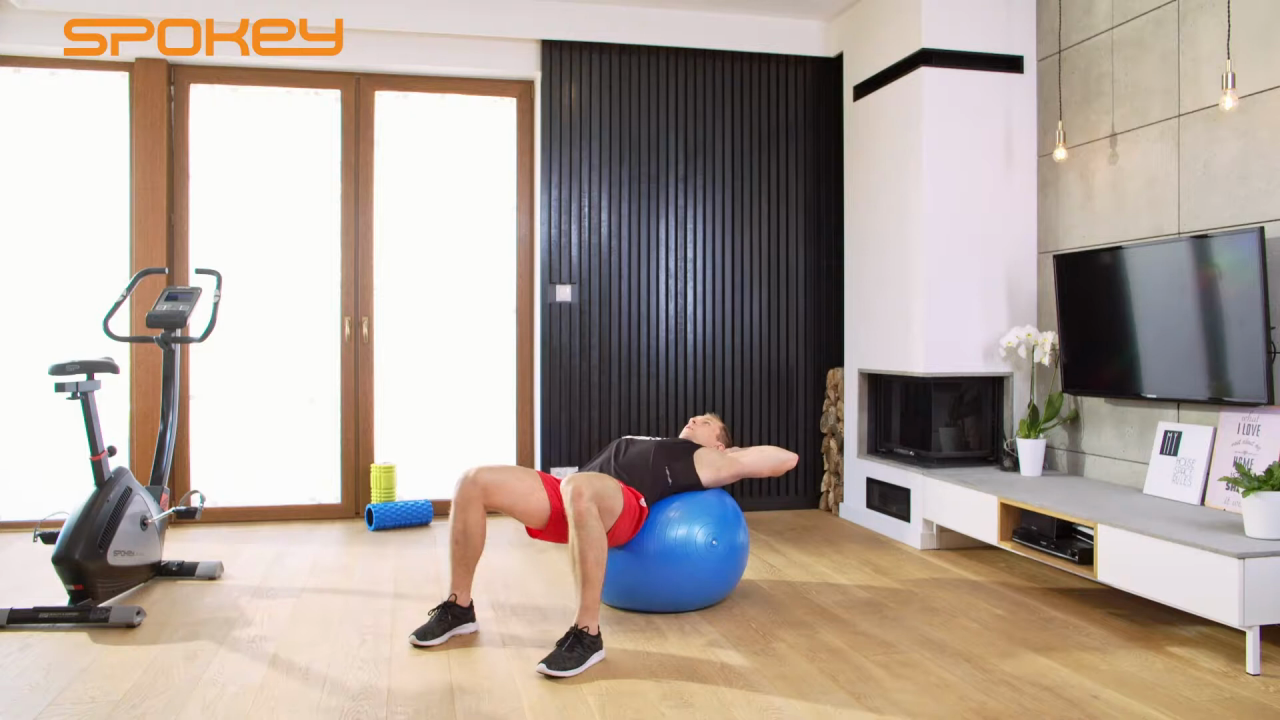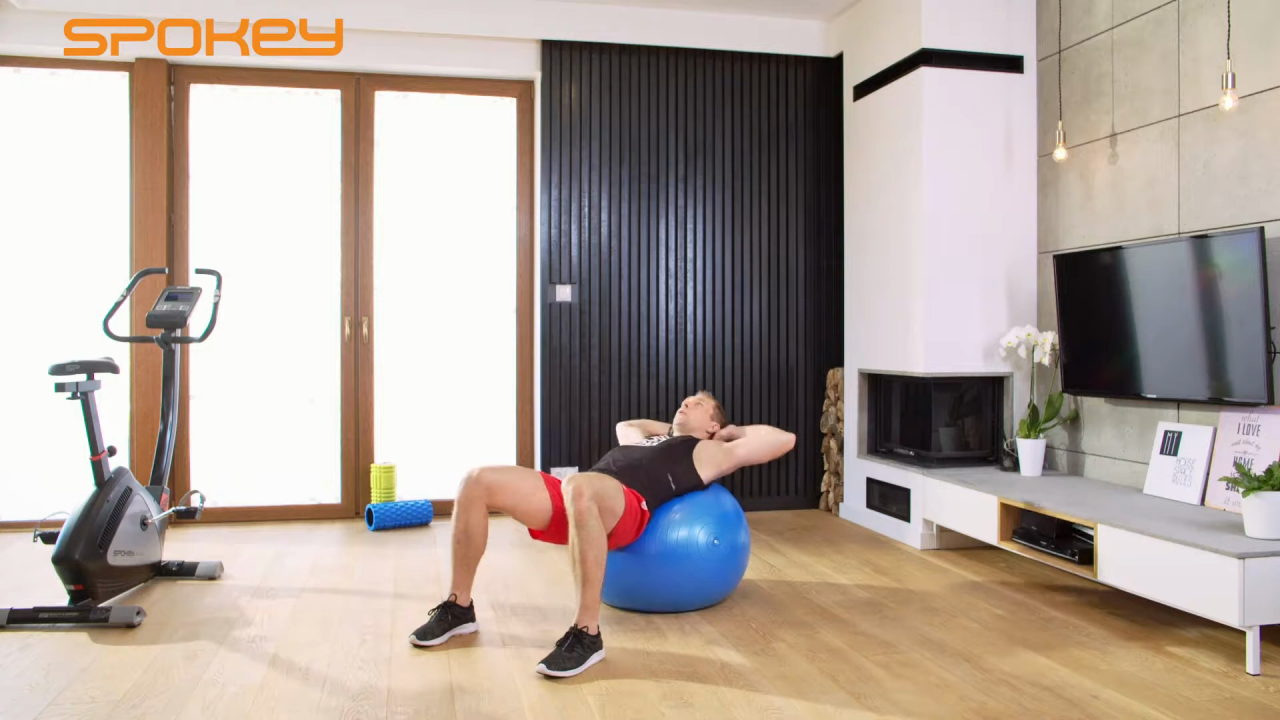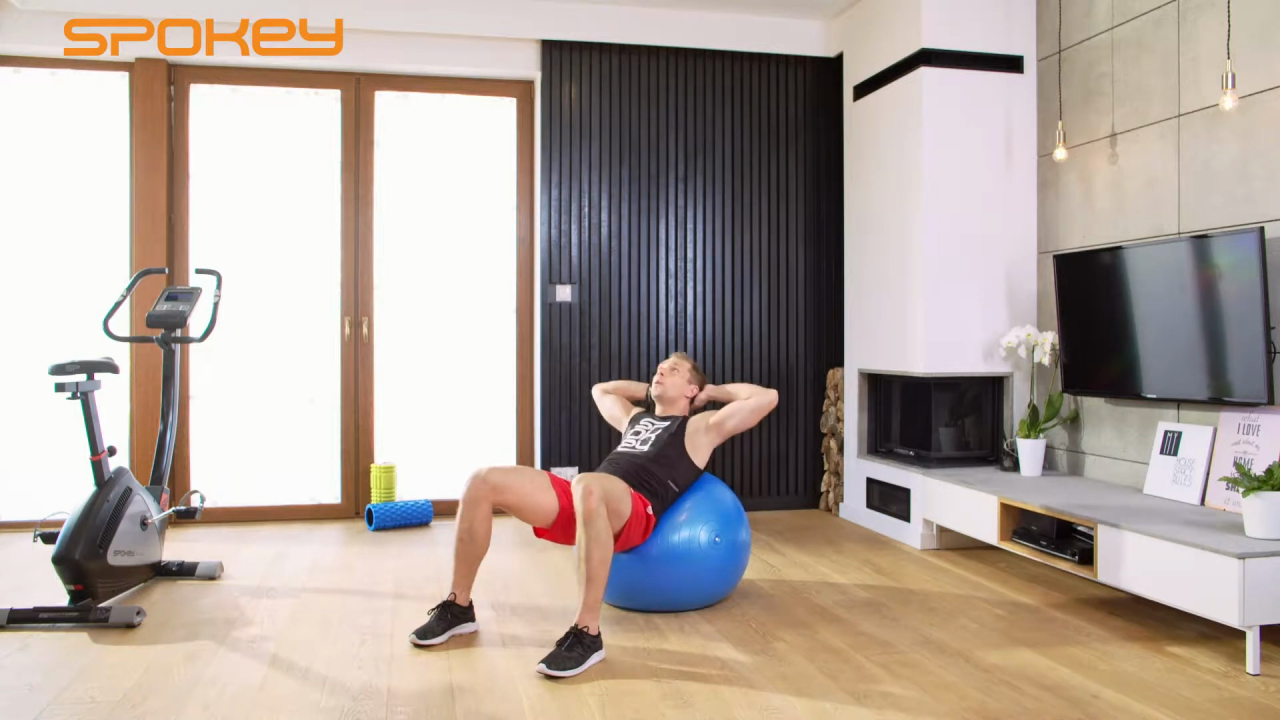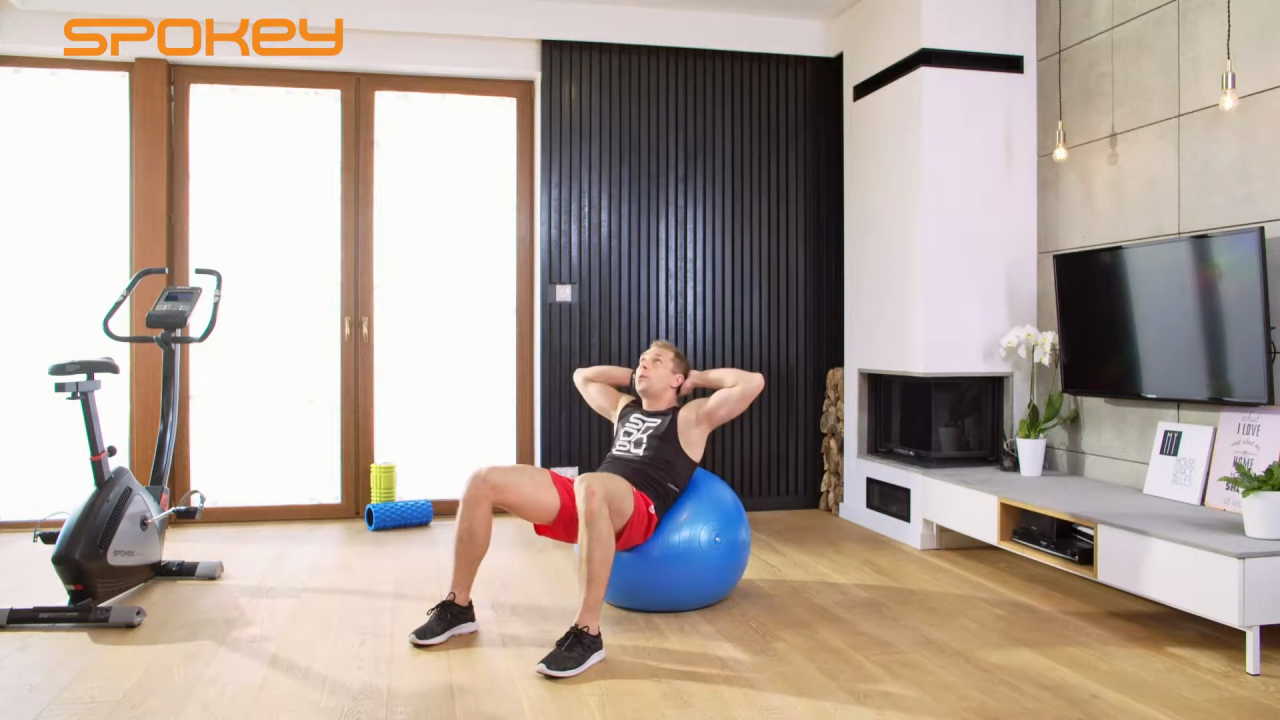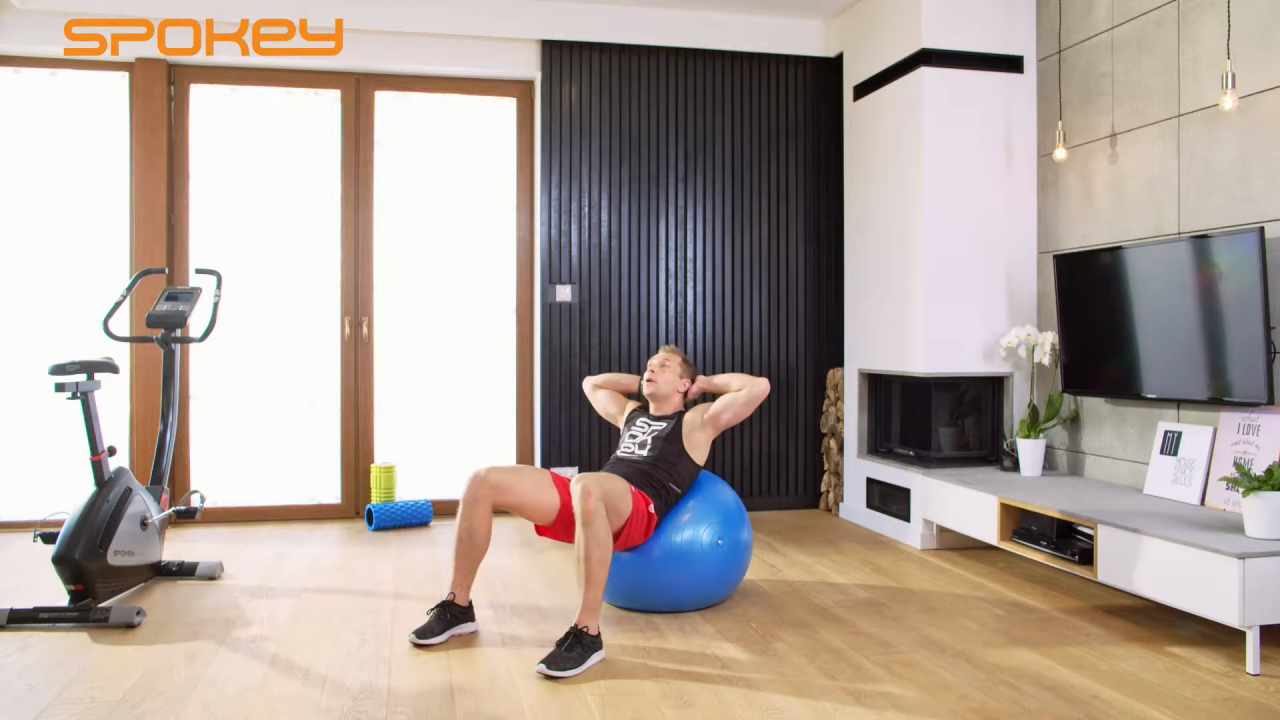
dt=0.3s
person 1, frame 1
left shoulder: (709, 460)
right shoulder: (664, 447)
left elbow: (787, 459)
right elbow: (629, 450)
left wrist: (734, 447)
left hip: (623, 501)
right hip: (574, 493)
left knee: (578, 490)
right knee: (474, 483)
left ankle: (587, 634)
right ankle: (459, 606)
person 1, frame 2
left shoulder: (710, 451)
right shoulder: (652, 439)
left elbow: (785, 440)
right elbow: (624, 425)
left wrist: (731, 429)
right wrist: (672, 427)
left hip: (627, 506)
right hip: (578, 495)
left knee: (578, 488)
right knee: (478, 481)
left ankle: (587, 633)
right ankle: (458, 607)
person 1, frame 3
left shoulder: (699, 428)
right shoulder: (637, 418)
left elbow: (767, 397)
right elbow: (601, 391)
left wrist: (713, 391)
right wrist: (649, 391)
left hip: (632, 510)
right hip: (581, 499)
left knee: (587, 489)
right knee: (483, 481)
left ankle: (588, 634)
right ankle: (459, 607)
person 1, frame 4
left shoulder: (691, 418)
right shoulder: (624, 408)
left elbow: (752, 383)
right elbow: (583, 376)
left wrist: (700, 377)
right wrist: (632, 376)
left hip: (637, 510)
right hip: (588, 499)
left knee: (591, 489)
right knee: (484, 482)
left ankle: (587, 634)
right ankle: (458, 607)
person 1, frame 5
left shoulder: (696, 422)
right shoulder: (632, 414)
left elbow: (758, 387)
right elbow: (592, 383)
left wrist: (706, 383)
right wrist: (641, 383)
left hip: (638, 510)
right hip: (588, 498)
left knee: (588, 487)
right knee: (483, 481)
left ankle: (587, 634)
right ankle: (458, 606)
